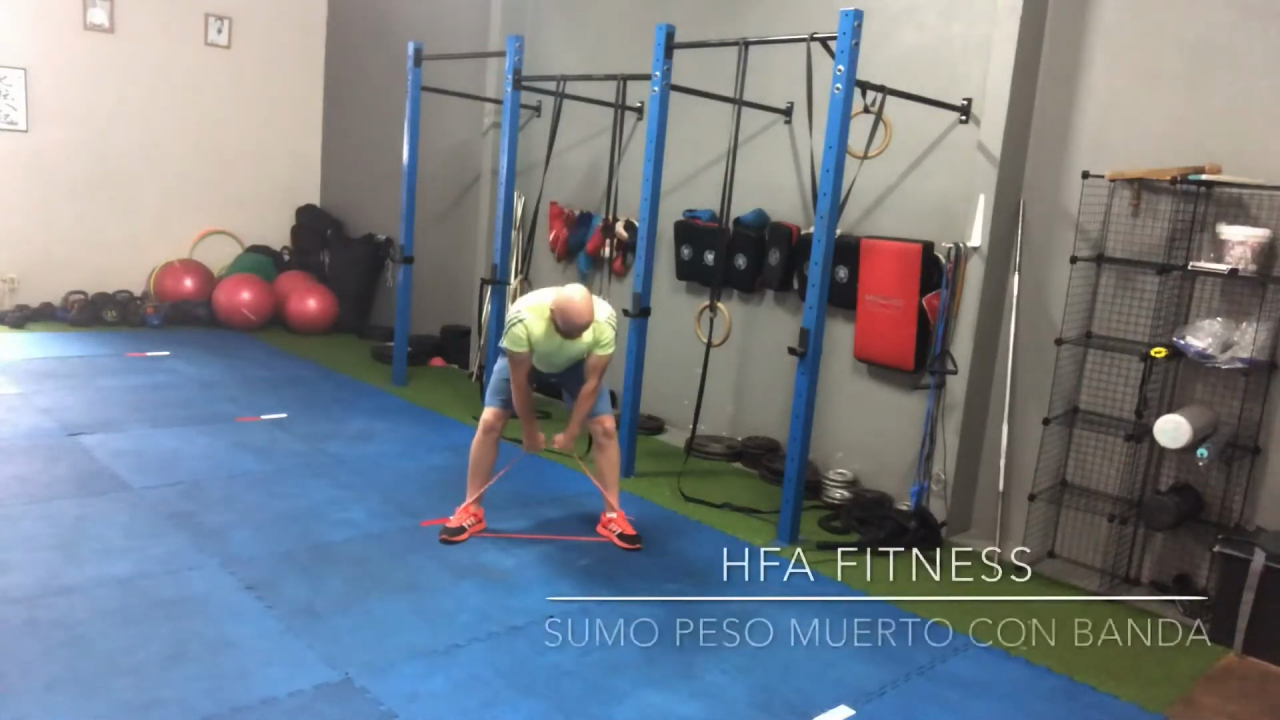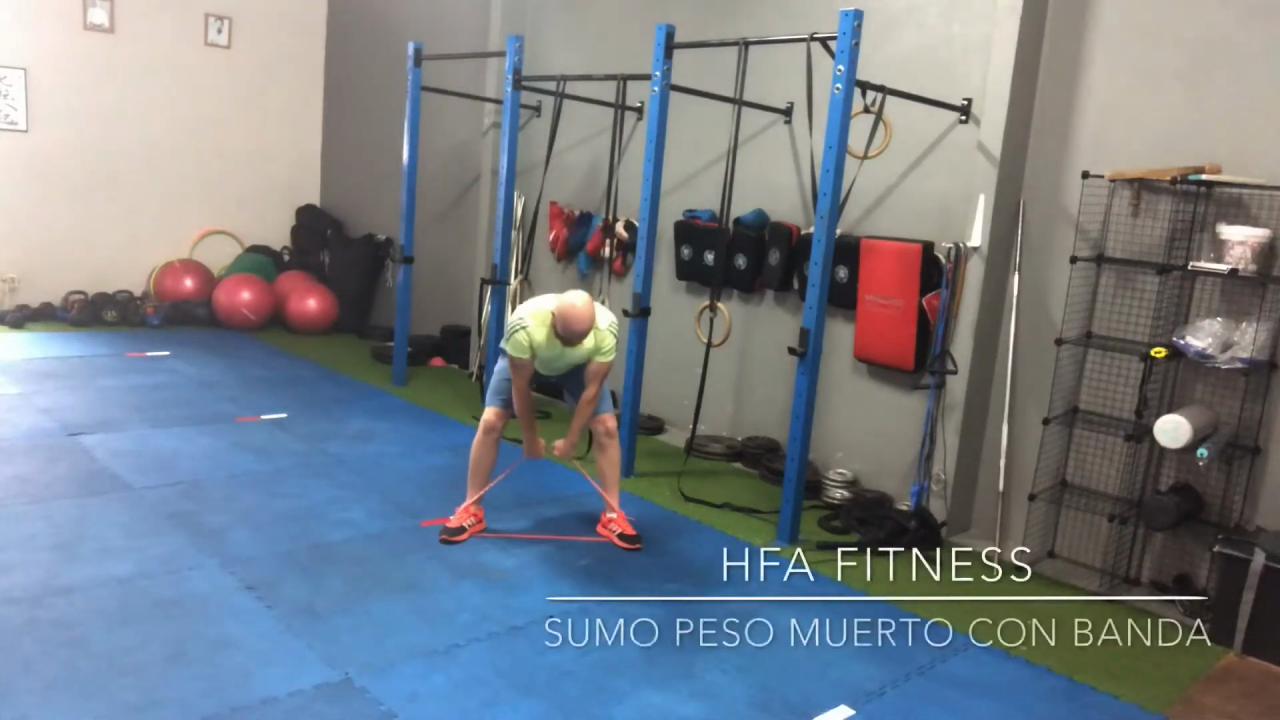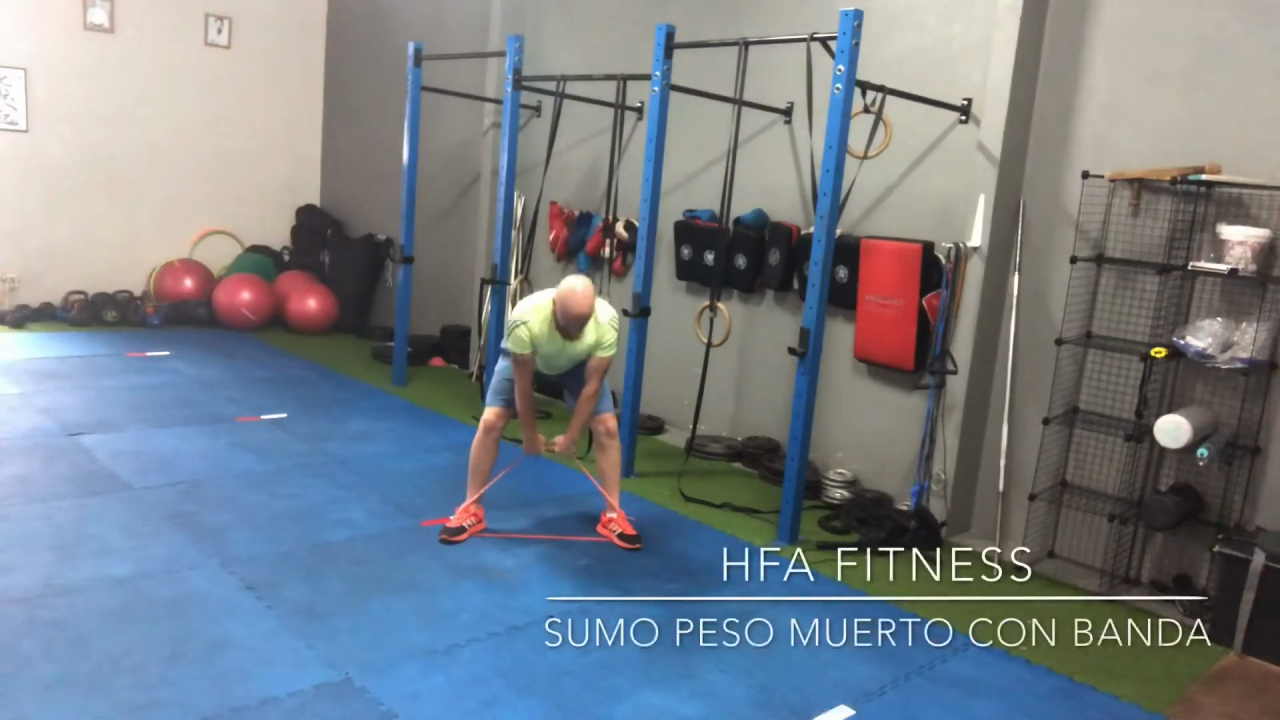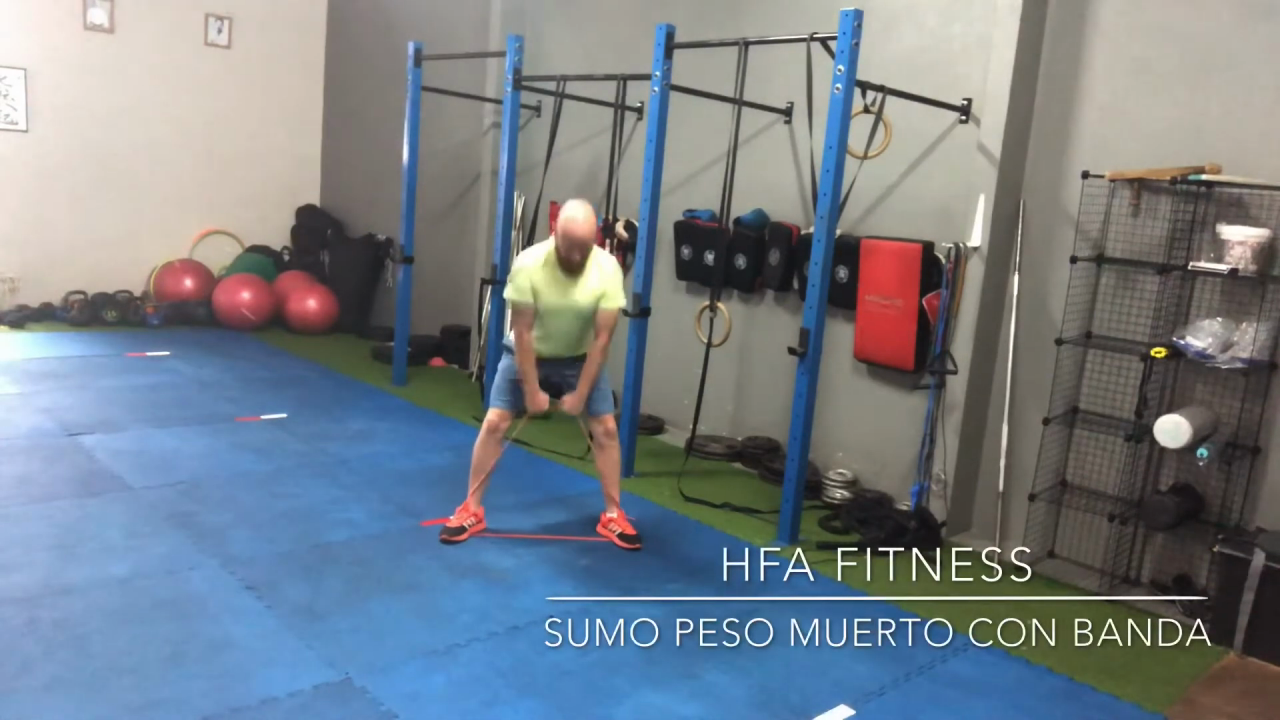
dt=0.3s
person 1, frame 1
left shoulder: (605, 320)
right shoulder: (522, 317)
left elbow: (592, 382)
right elbow: (519, 380)
left wrist: (571, 432)
right wrist: (530, 431)
left hip: (576, 363)
right hip: (521, 357)
left knee: (605, 427)
right knee: (490, 422)
left ankle: (612, 516)
right ankle: (471, 510)
person 1, frame 2
left shoulder: (606, 327)
right shoulder: (524, 323)
left elbow: (592, 389)
right elbow: (521, 386)
left wrist: (571, 440)
right wrist: (531, 438)
left hip: (578, 365)
right hip: (522, 360)
left knee: (607, 426)
right knee: (490, 422)
left ankle: (613, 516)
right ankle: (471, 510)
person 1, frame 3
left shoulder: (606, 320)
right shoulder: (526, 317)
left elbow: (592, 384)
right elbow: (523, 383)
left wrist: (571, 435)
right wrist: (530, 434)
left hip: (577, 364)
right hip: (523, 359)
left knee: (607, 428)
right knee: (490, 423)
left ankle: (613, 516)
right ankle: (471, 511)
person 1, frame 4
left shoulder: (608, 270)
right shoulder: (528, 264)
left elbow: (602, 339)
right elbow: (523, 334)
left wrist: (580, 394)
right wrist: (531, 390)
left hip: (579, 356)
right hip: (527, 351)
left knee: (606, 429)
right knee: (495, 423)
left ankle: (613, 515)
right ankle: (471, 510)
